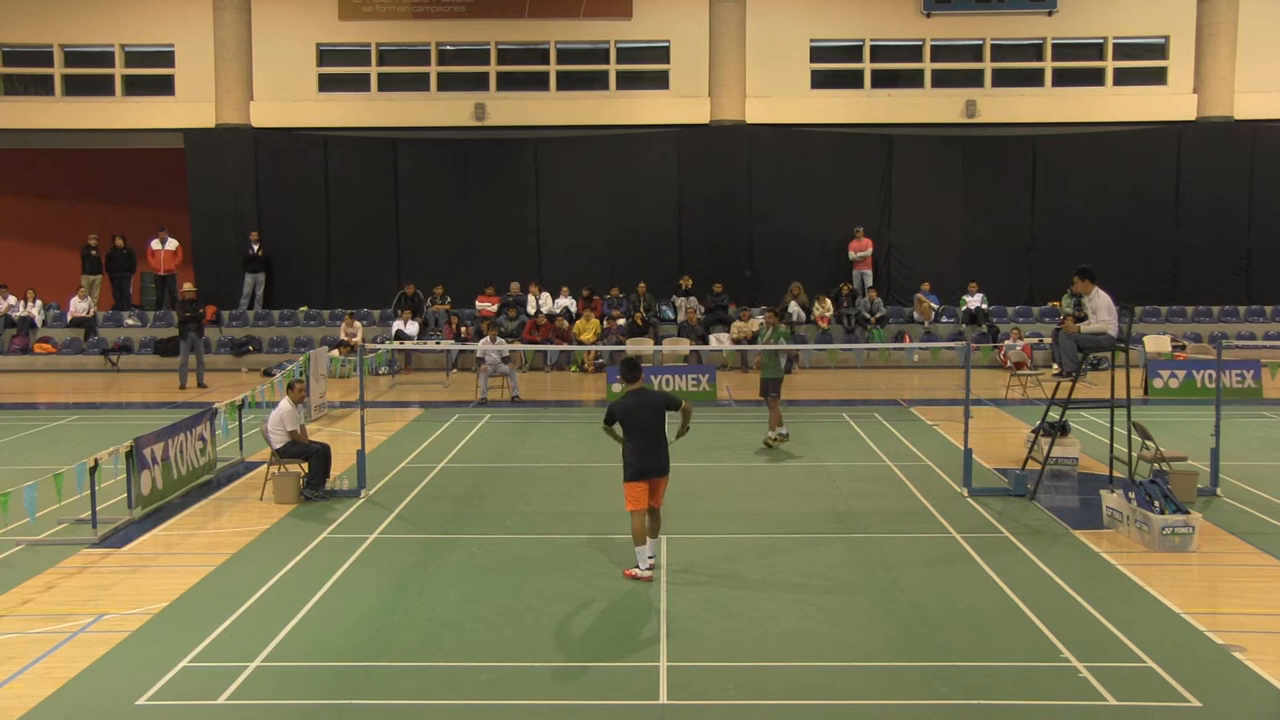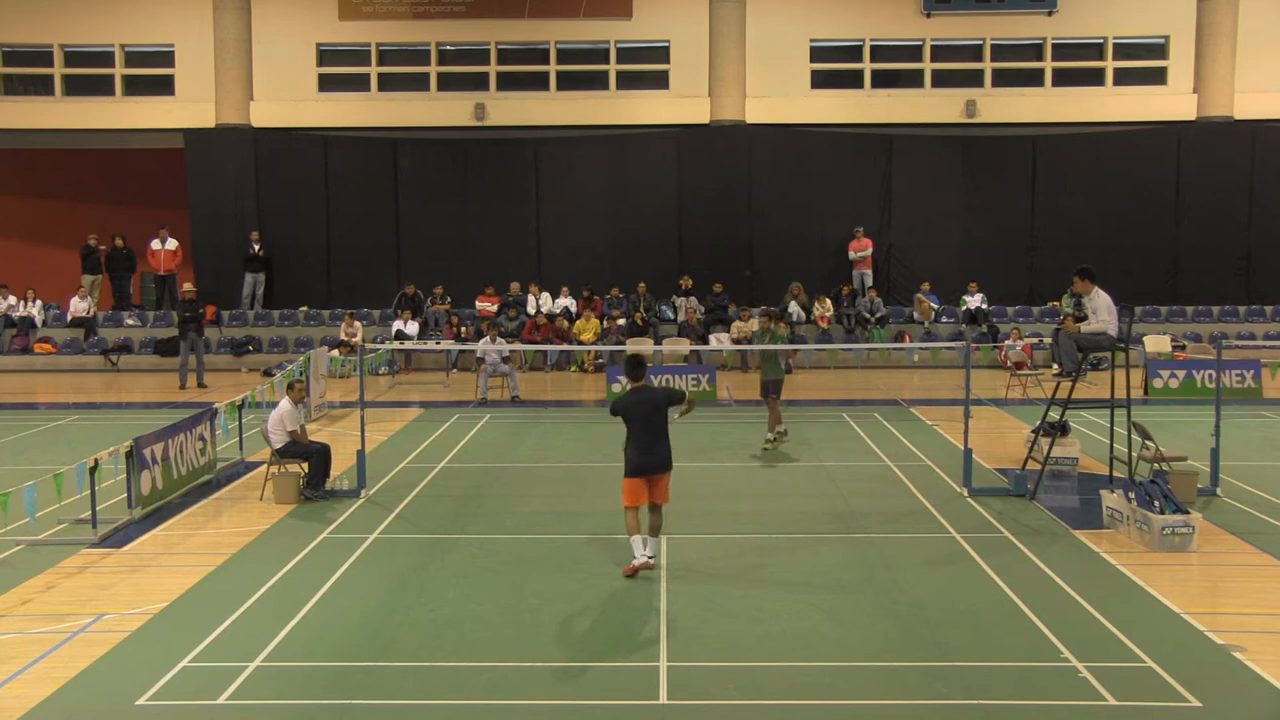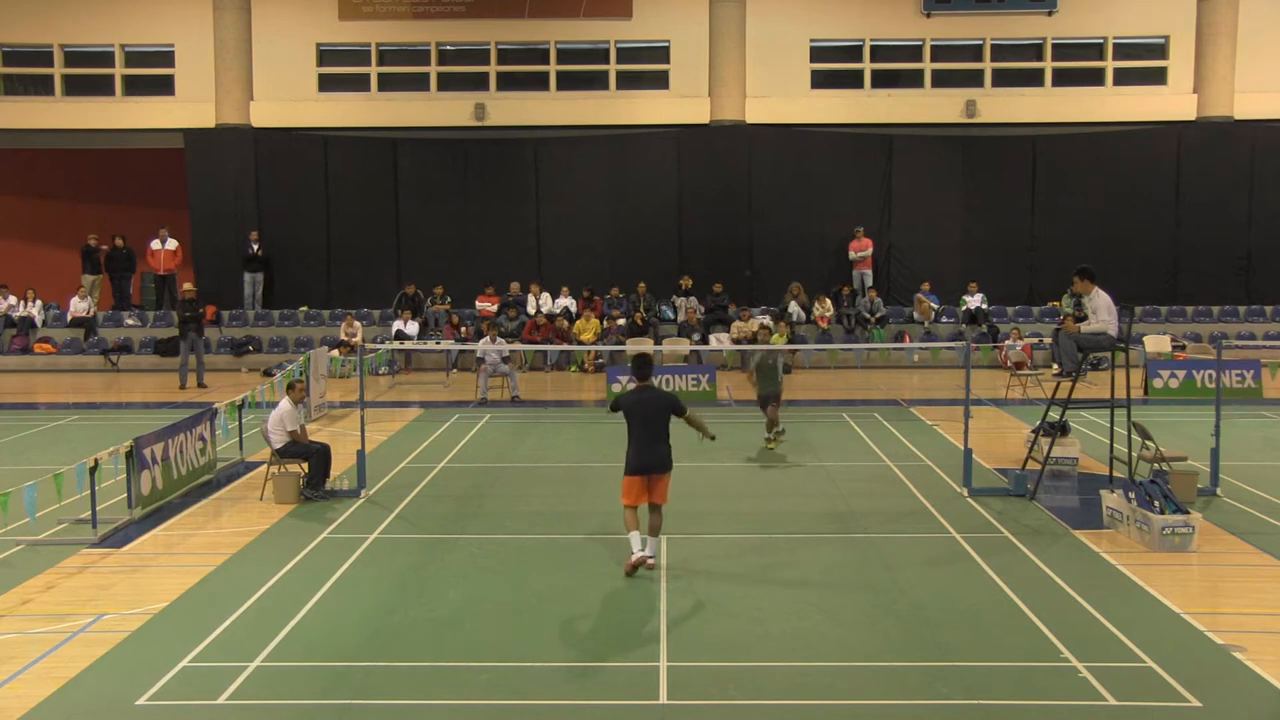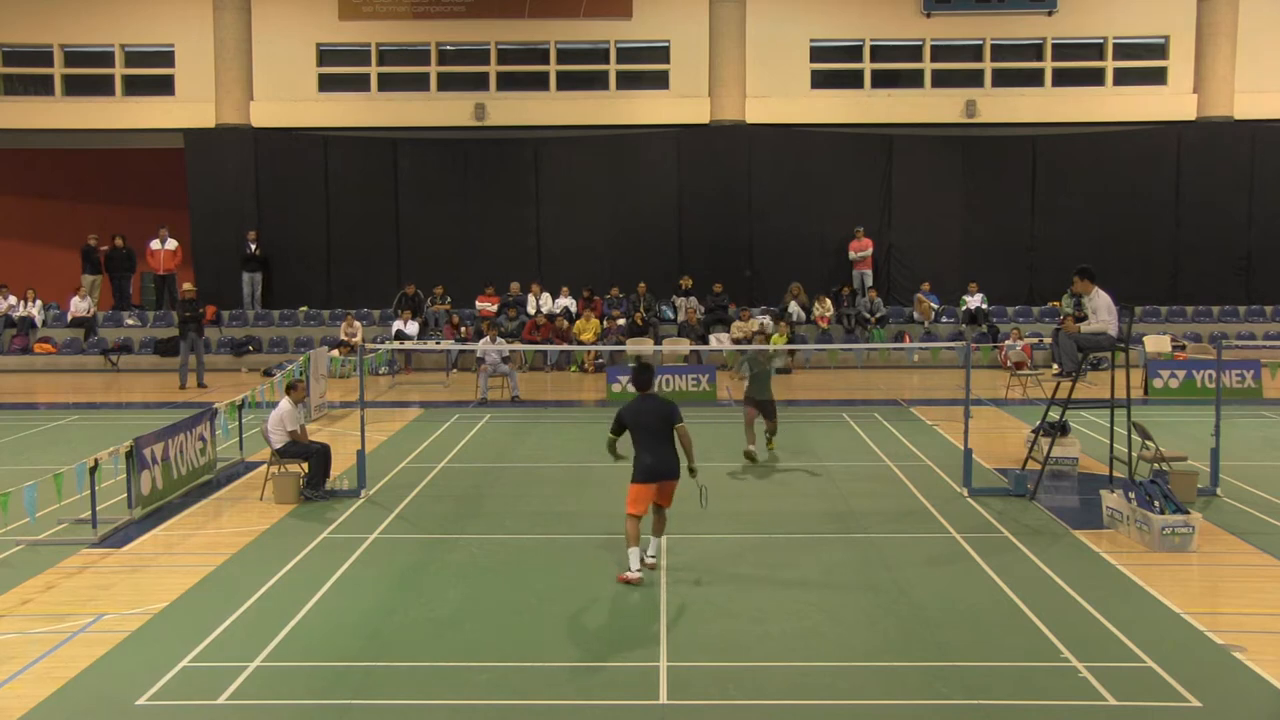
dt=0.3s
person 1, frame 1
left shoulder: (617, 406)
right shoulder: (659, 397)
left elbow: (607, 428)
right elbow: (687, 408)
right wrist: (683, 427)
left hip: (635, 468)
right hip: (660, 465)
left knee: (638, 515)
right knee: (654, 510)
left ankle: (643, 568)
right ankle: (650, 556)
person 1, frame 2
left shoulder: (621, 402)
right shoulder: (662, 394)
right elbow: (690, 399)
right wrist: (686, 409)
left hip: (635, 464)
right hip: (661, 462)
left knee: (631, 509)
right knee: (655, 508)
left ankle: (639, 556)
right ankle: (650, 555)
person 1, frame 3
left shoulder: (624, 399)
right shoulder: (667, 398)
left elbow: (611, 409)
right elbow: (690, 419)
right wrist: (707, 432)
left hip: (636, 463)
right hip: (661, 462)
left knee: (630, 508)
right knee: (655, 508)
left ankle: (637, 551)
right ankle: (650, 555)
person 1, frame 4
left shoulder: (626, 411)
right shoulder: (669, 406)
left elbow: (610, 443)
right elbow: (683, 433)
left wrist: (616, 455)
right wrist: (692, 463)
left hip: (645, 470)
right hip: (671, 468)
left knee: (633, 518)
right knee: (660, 509)
left ankle: (634, 569)
right ankle: (652, 556)
